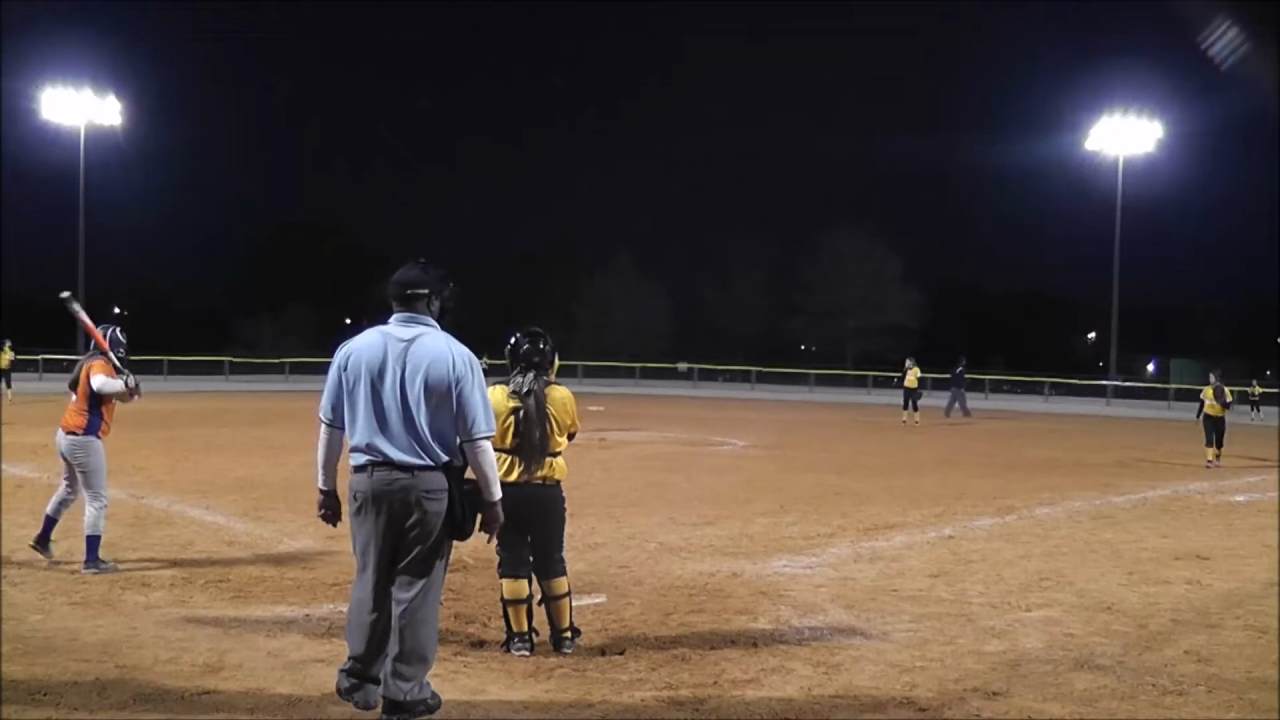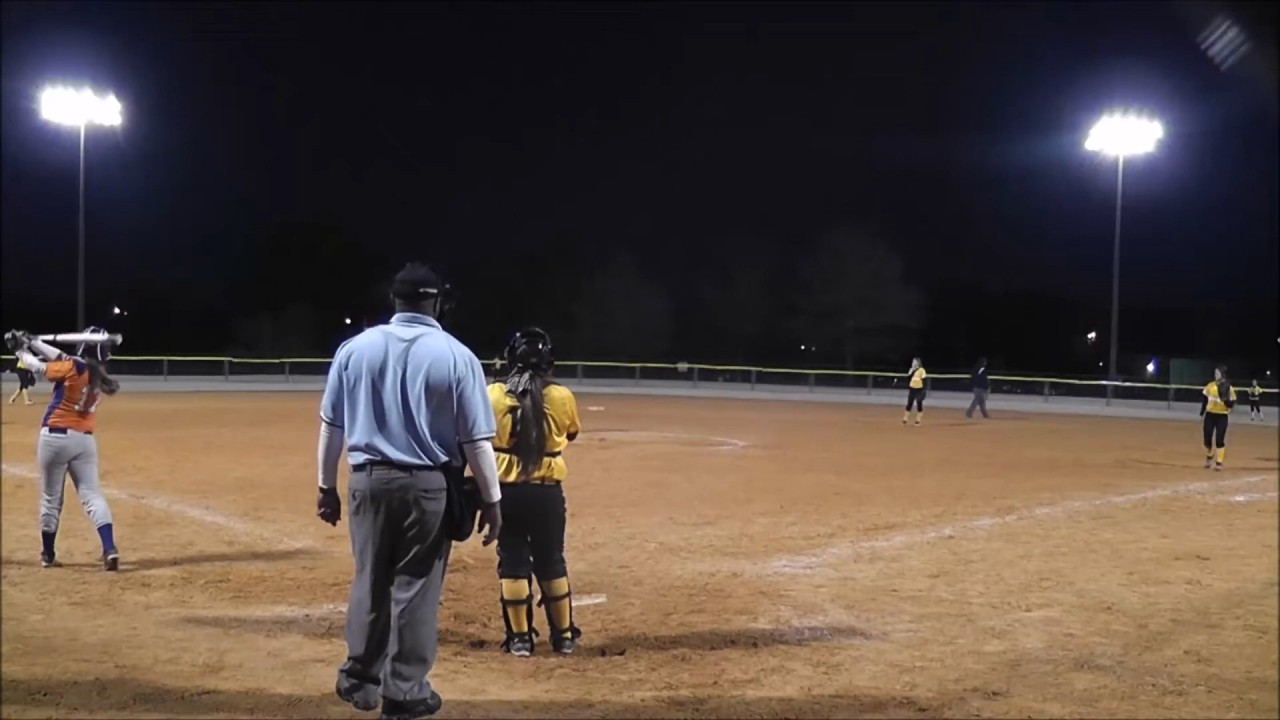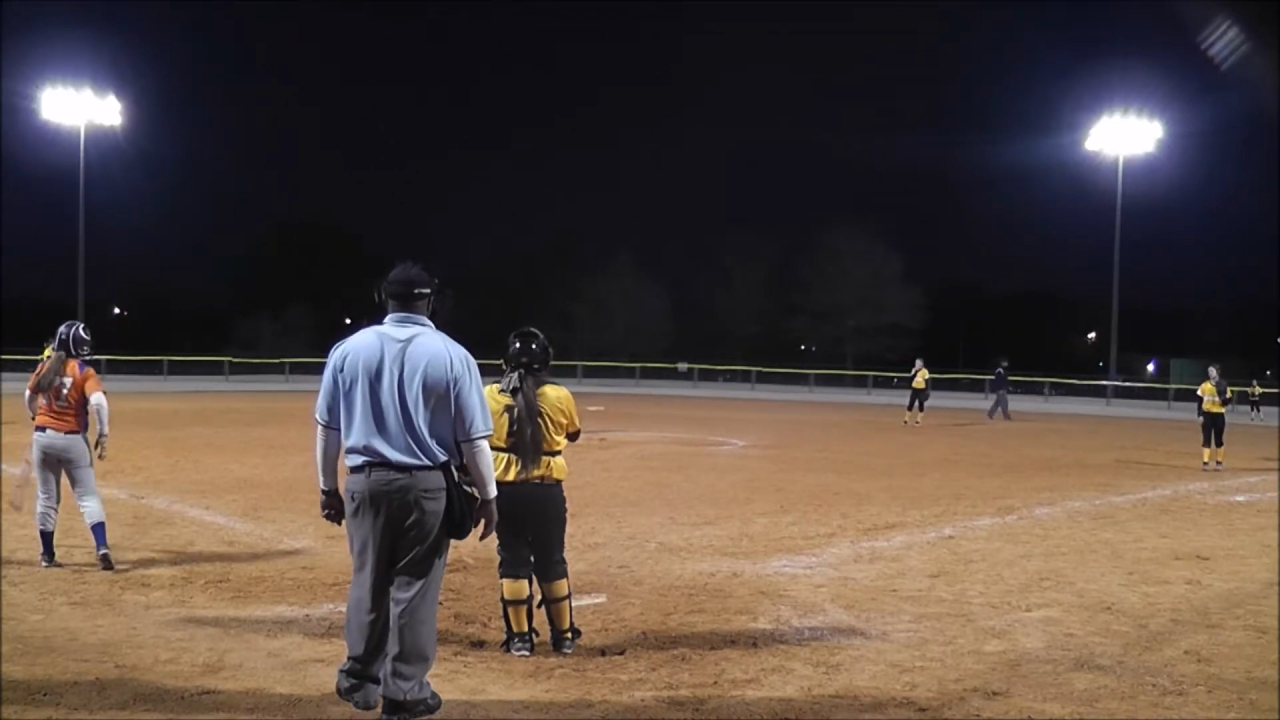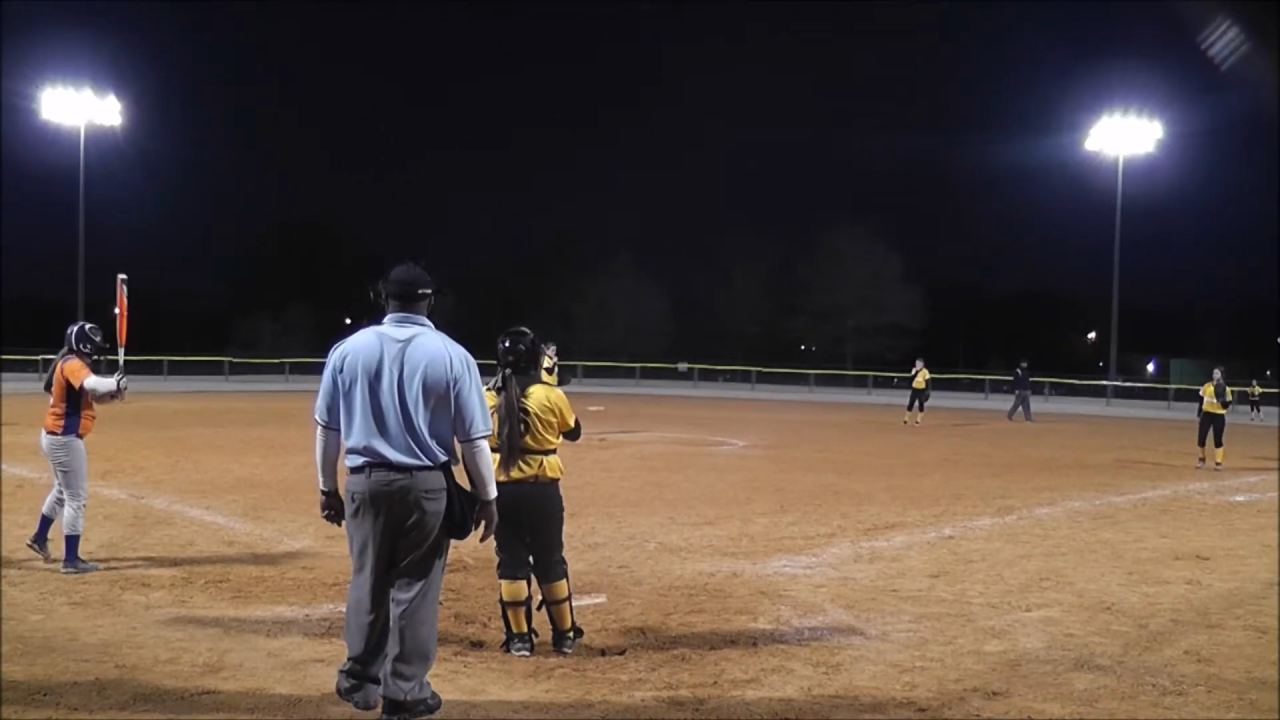
dt=0.7s
person 1, frame 1
left shoulder: (354, 349)
right shoulder: (456, 355)
left elbow: (331, 427)
right elbow: (477, 439)
left wrist: (328, 488)
right wrist: (492, 499)
left hip: (369, 482)
right hip: (429, 486)
left knee: (370, 582)
right knee: (417, 586)
left ankle: (361, 681)
person 1, frame 2
left shoulder: (355, 348)
right shoulder: (457, 356)
left elbow: (331, 426)
right elbow: (477, 440)
left wrist: (326, 486)
right wrist: (491, 499)
left hip: (369, 480)
right hip: (428, 485)
left knee: (370, 582)
right knee: (415, 587)
left ankle: (360, 680)
person 1, frame 3
left shoulder: (348, 349)
right shoulder: (451, 355)
left elbow: (327, 428)
right elbow: (473, 438)
left wrist: (328, 487)
right wrist: (487, 496)
left hip: (366, 482)
right hip: (426, 485)
left knee: (368, 582)
right knee: (414, 587)
left ankle: (360, 681)
person 1, frame 4
left shoulder: (349, 349)
right shoulder: (451, 355)
left elbow: (328, 429)
right elbow: (474, 438)
left wrist: (328, 488)
right wrist: (487, 497)
left hip: (366, 482)
right hip: (426, 485)
left knee: (368, 583)
right knee: (415, 587)
left ankle: (360, 681)
person 2, frame 1
left shoulder: (494, 396)
right shoulder: (562, 397)
left hip: (506, 491)
right hip: (547, 491)
left knee: (512, 562)
right knee: (552, 562)
left ankle: (520, 638)
right ankle: (563, 635)
person 2, frame 2
left shoulder: (493, 395)
right shoulder: (562, 397)
right elbow: (572, 433)
left hip: (506, 490)
right hip: (547, 491)
left knee: (513, 562)
right knee: (552, 562)
left ankle: (520, 638)
right ankle: (563, 635)
person 2, frame 3
left shoulder: (491, 395)
right shoulder: (560, 396)
right elbow: (574, 434)
left hip: (505, 489)
right hip: (547, 490)
left knee: (513, 561)
right knee: (552, 562)
left ankle: (520, 638)
right ankle: (563, 635)
person 2, frame 4
left shoulder: (487, 397)
right shoulder: (551, 396)
right elbow: (574, 432)
left hip: (502, 490)
right hip: (542, 489)
left knee: (511, 562)
right knee: (550, 561)
left ankle: (519, 638)
right ankle: (565, 634)
person 3, frame 1
left shoulder: (96, 365)
right shoulder: (101, 363)
left elbow: (123, 395)
right elbow: (101, 386)
left wrist: (129, 386)
right wrist: (126, 383)
left hip: (65, 436)
right hip: (84, 440)
left knee: (69, 488)
right knee: (96, 500)
left ankle: (42, 539)
right ankle: (91, 560)
person 3, frame 2
left shoulder: (74, 367)
right shoulder: (100, 375)
left elbow: (39, 367)
left wrist: (20, 349)
right wrist: (31, 342)
left hip: (56, 438)
right hip: (84, 440)
left knee: (51, 499)
right knee: (93, 496)
left ankle: (48, 555)
right ankle: (109, 548)
person 3, frame 3
left shoulder: (45, 366)
right shoulder: (84, 371)
left elbow: (29, 397)
right elbow: (99, 402)
left wrist: (35, 416)
right wrist: (103, 434)
left hip: (42, 436)
right hip: (73, 439)
left knee: (47, 498)
right knee: (88, 497)
left ankle: (48, 555)
right ankle: (101, 546)
person 3, frame 4
left shoulder: (71, 364)
right shoulder: (72, 364)
left elbow: (93, 394)
right elbow: (93, 385)
left wrist: (114, 389)
right wrist: (116, 382)
left hip: (54, 436)
right hip: (66, 440)
left knee: (62, 489)
right knee: (76, 499)
left ankle: (40, 537)
right ankle: (71, 560)
